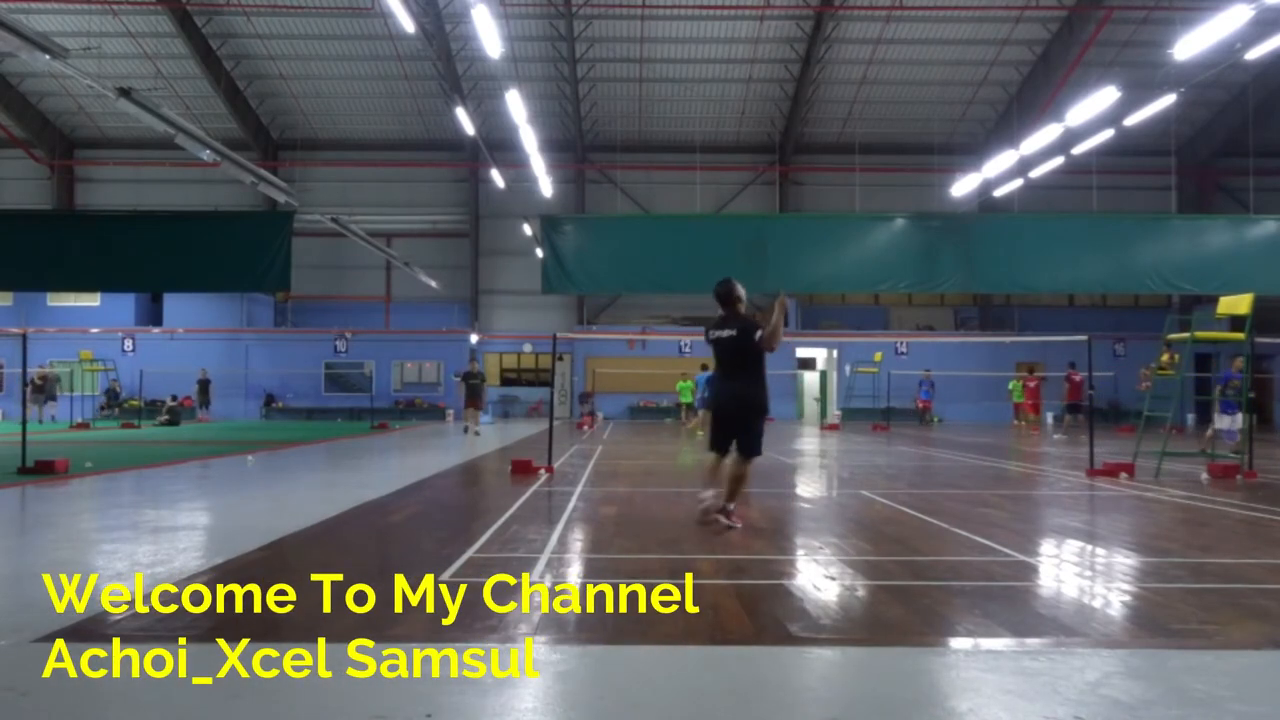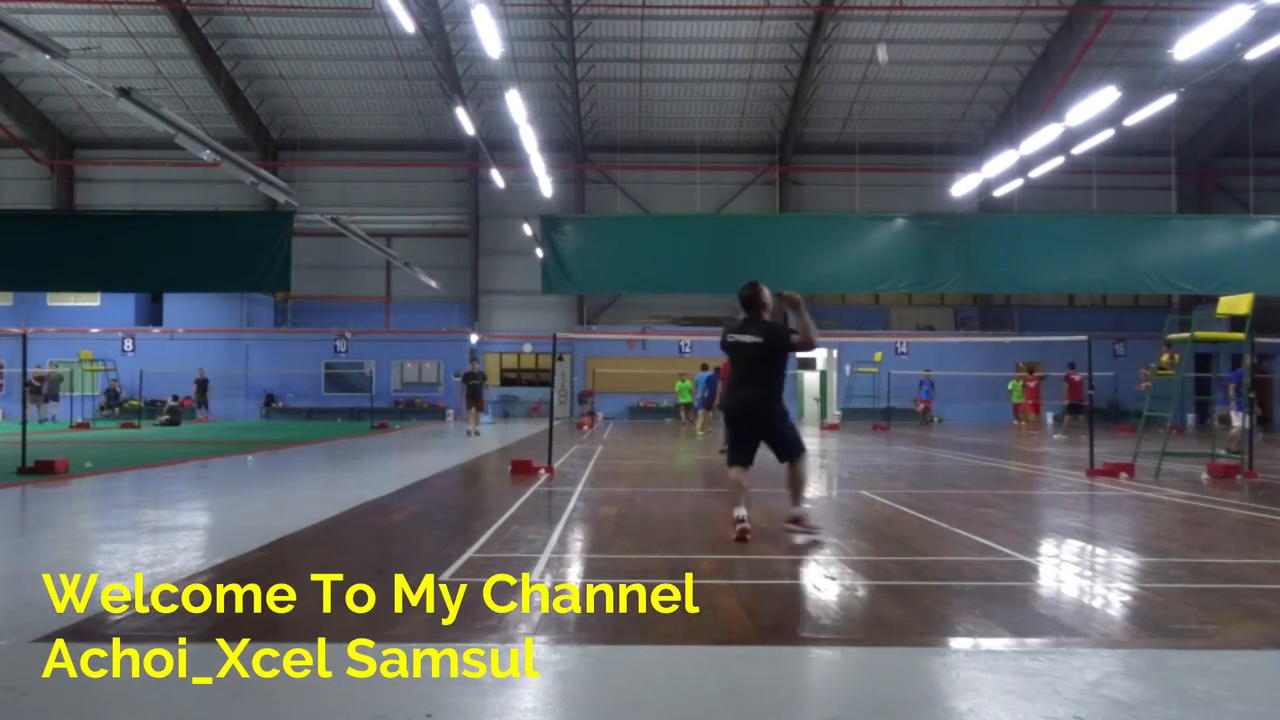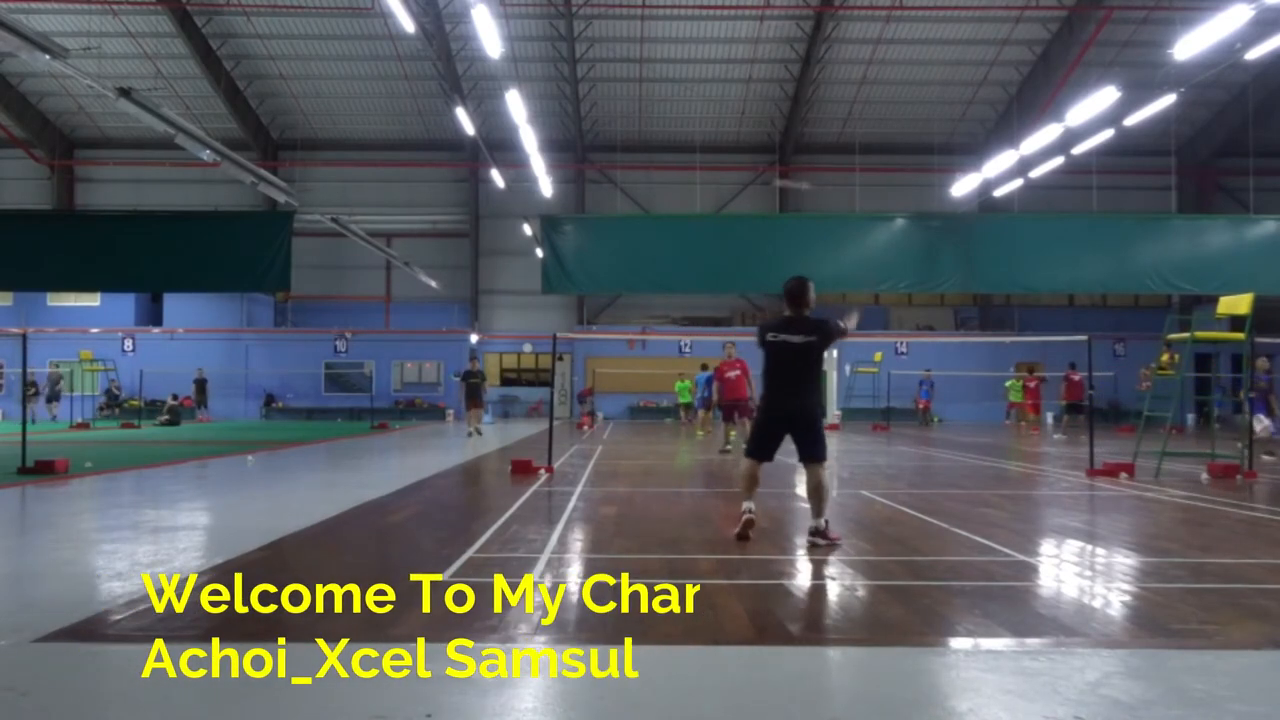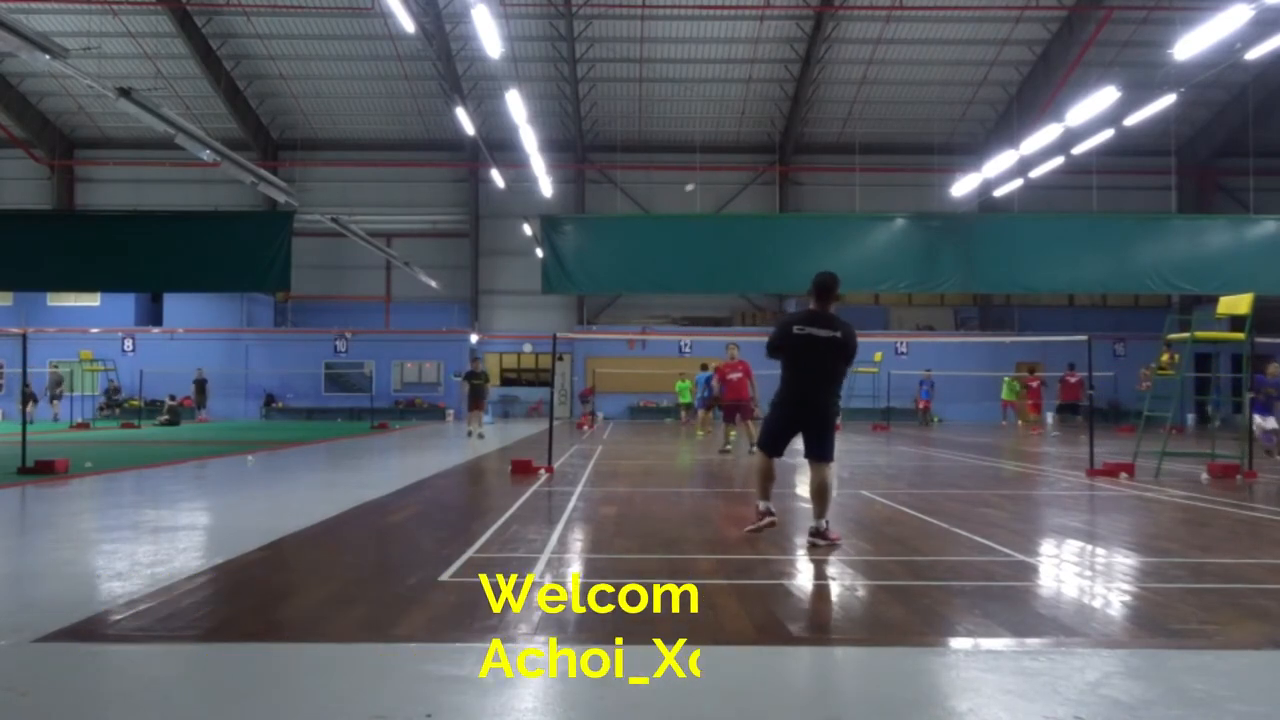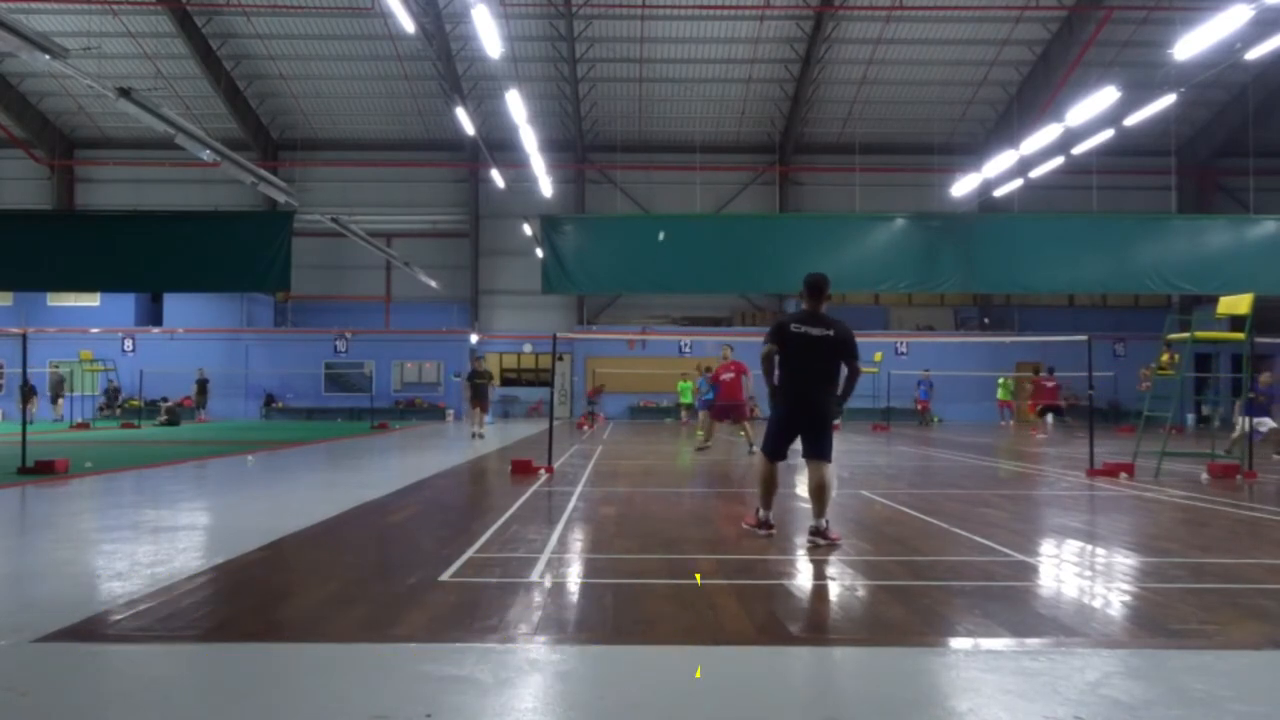
dt=0.3s
person 1, frame 1
left shoulder: (714, 328)
right shoulder: (746, 324)
right elbow: (770, 344)
right wrist: (779, 312)
left hip: (720, 400)
right hip: (749, 401)
left knee: (718, 454)
right knee: (745, 457)
left ankle: (708, 497)
right ankle: (727, 508)
person 1, frame 2
left shoulder: (731, 332)
right shoulder: (774, 333)
right elbow: (809, 342)
right wrist: (799, 309)
left hip: (736, 409)
right hip: (768, 410)
left knee: (738, 466)
right knee: (796, 459)
left ankle: (741, 515)
right ankle: (797, 514)
person 1, frame 3
left shoulder: (768, 329)
right shoulder: (820, 329)
right elbow: (841, 329)
right wrist: (849, 322)
left hip: (771, 408)
right hip: (806, 411)
left knee: (752, 459)
right knee: (815, 466)
left ankle: (747, 510)
right ankle: (818, 526)
person 1, frame 4
left shoulder: (789, 323)
right shoulder: (845, 332)
left elbow: (770, 354)
right elbow: (843, 369)
left hip: (788, 403)
right hip: (823, 407)
left knee: (767, 454)
right knee: (820, 466)
left ankle: (764, 509)
right ankle: (819, 527)
person 1, frame 5
left shoulder: (785, 324)
right shoulder: (840, 331)
left elbow: (767, 355)
right elbow: (854, 370)
left wrist: (771, 387)
right wrist: (840, 400)
left hip: (786, 404)
right hip: (822, 407)
left knee: (769, 460)
right knee: (818, 466)
left ankle: (764, 518)
right ankle: (819, 526)
